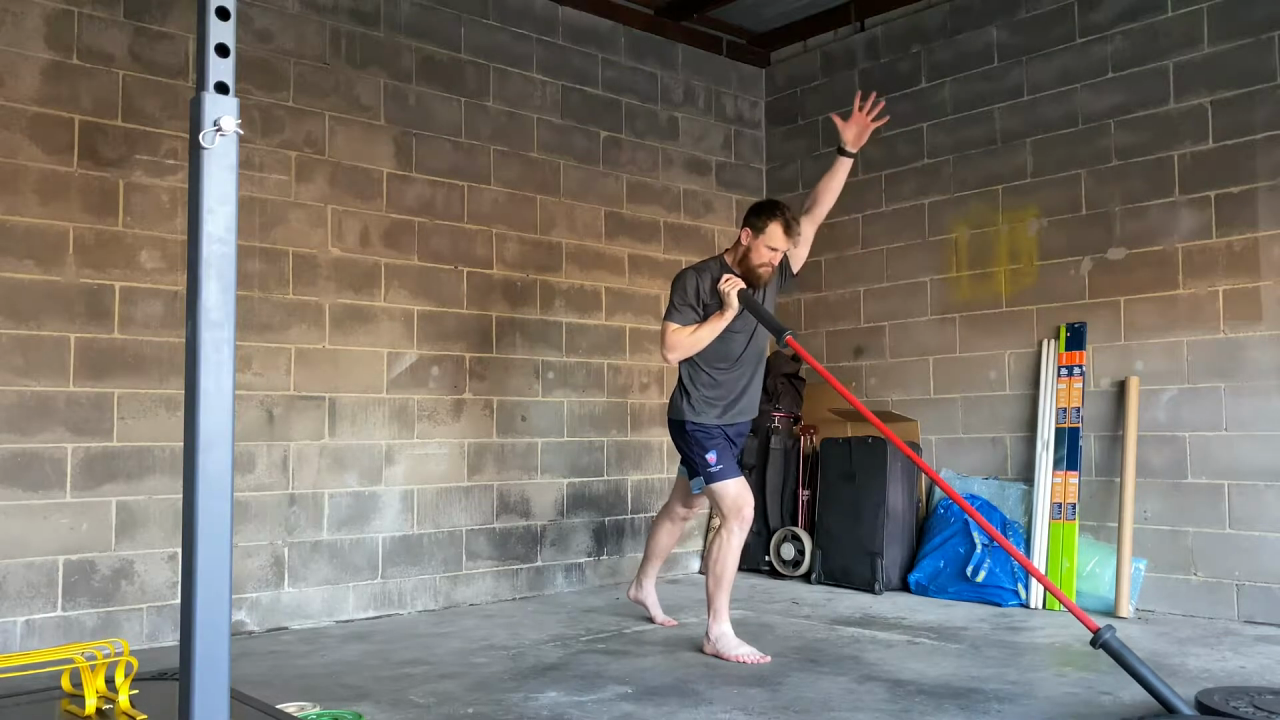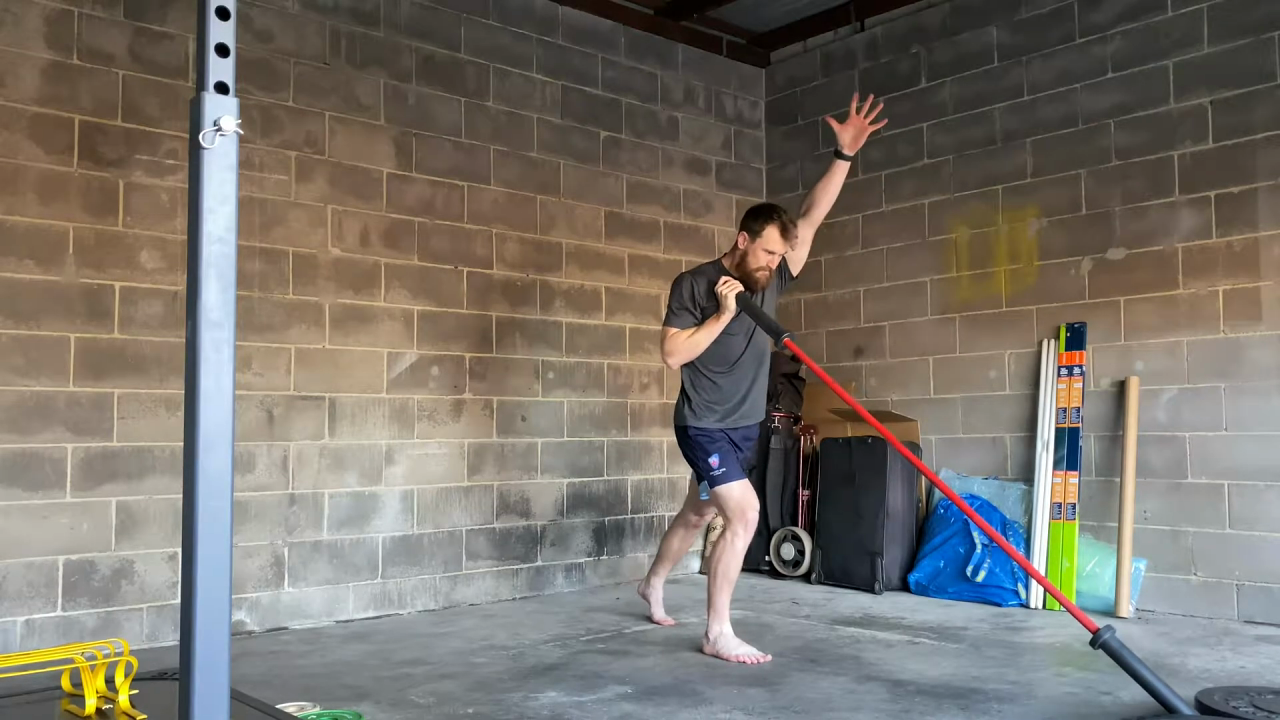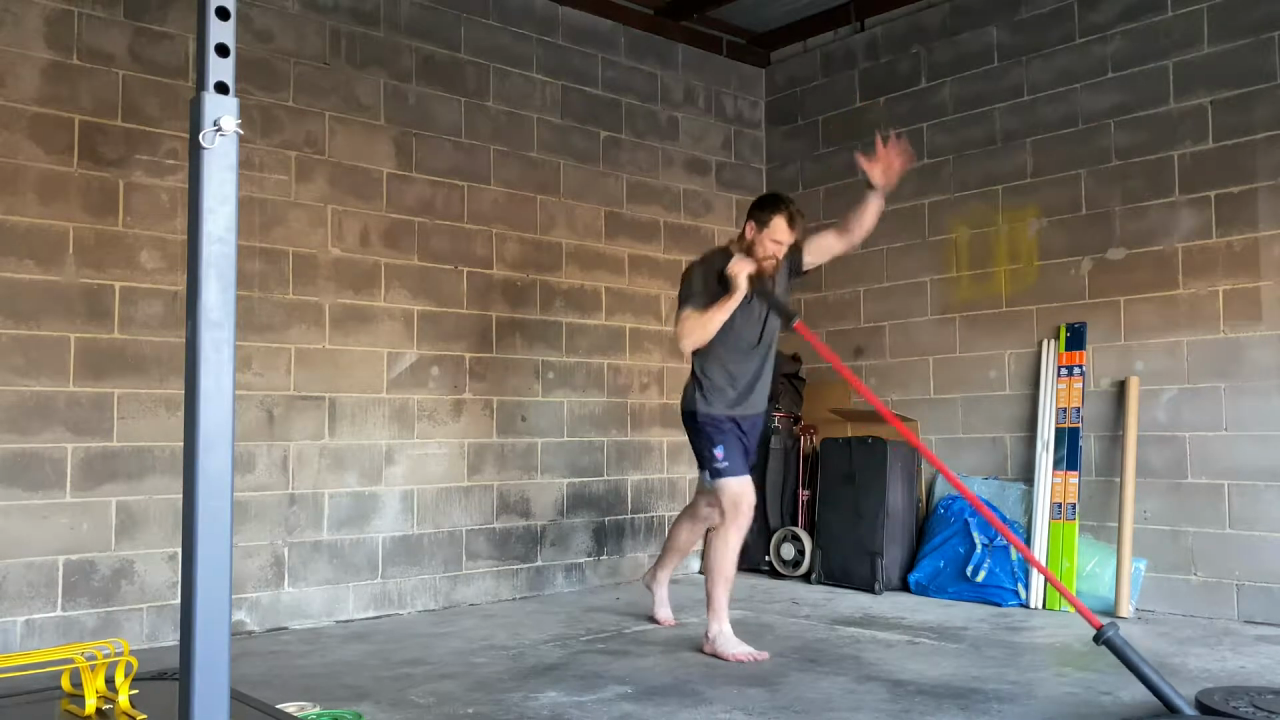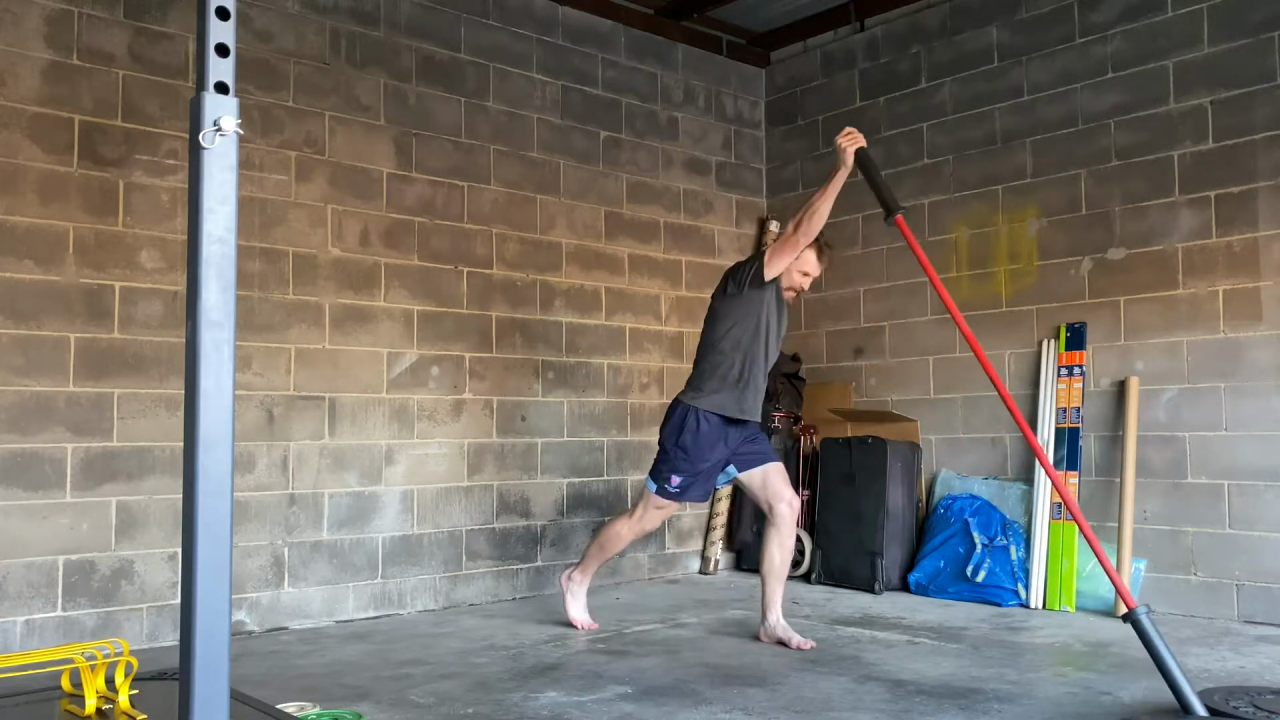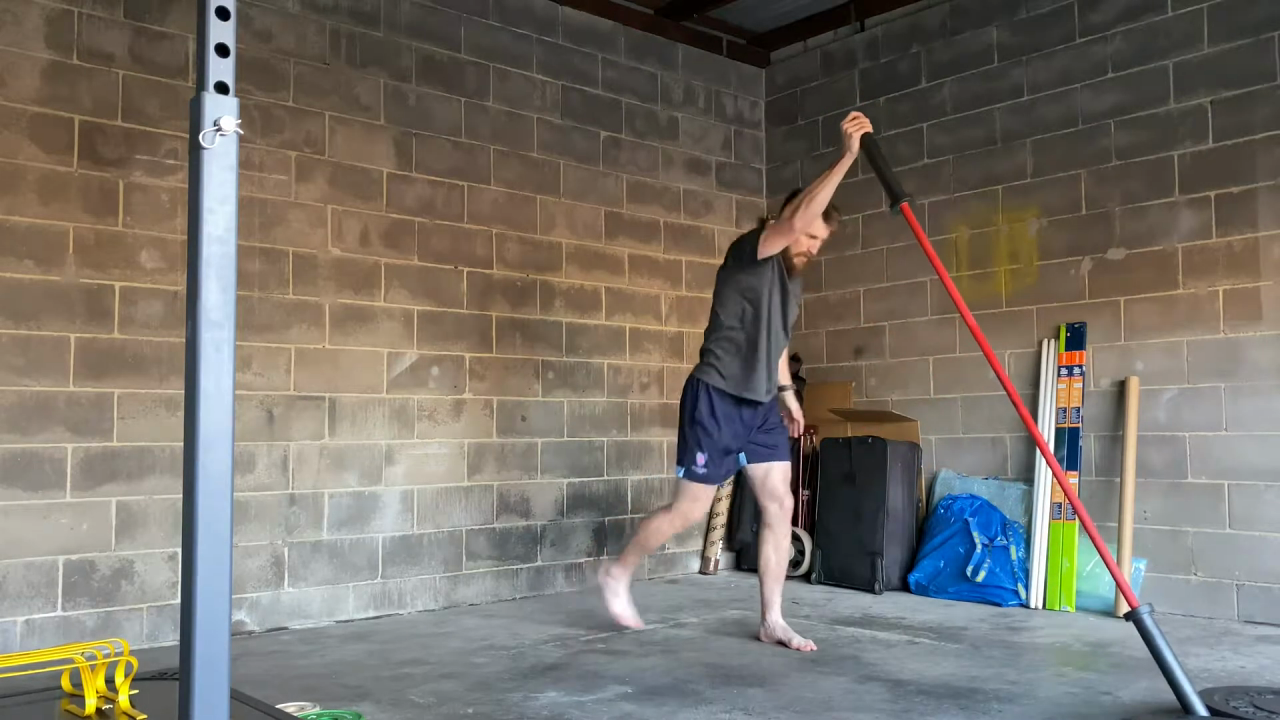
dt=0.5s
person 1, frame 1
left shoulder: (772, 274)
right shoulder: (696, 280)
left elbow: (816, 212)
right elbow: (672, 349)
left wrist: (848, 150)
right wrist: (726, 311)
left hip: (734, 420)
right hip: (699, 420)
left knee: (683, 507)
right knee: (739, 511)
left ankle: (644, 585)
right ankle: (718, 633)
person 1, frame 2
left shoulder: (772, 276)
right shoulder: (694, 285)
left elbow: (813, 215)
right elbow: (672, 355)
left wrist: (845, 153)
right wrist: (723, 314)
left hip: (744, 424)
right hip: (705, 426)
left knee: (698, 513)
right knee: (744, 514)
left ankle: (653, 583)
right ankle: (717, 633)
person 1, frame 3
left shoulder: (784, 266)
right shoulder: (705, 272)
left elbow: (846, 237)
right elbow: (688, 339)
left wrist: (877, 187)
right wrist: (734, 294)
left hip: (751, 413)
right hip: (712, 412)
left knee: (708, 509)
right knee: (740, 510)
left ankle: (658, 578)
right ankle: (717, 631)
person 1, frame 4
left shoulder: (774, 299)
right shoulder: (744, 281)
right elbow: (800, 234)
right wrist: (842, 170)
left hip: (743, 423)
right hip: (702, 420)
left knee: (786, 506)
right knee: (647, 516)
left ankle: (772, 620)
right ankle: (577, 579)
person 1, frame 5
left shoulder: (791, 275)
right shoulder: (747, 254)
right elbow: (796, 217)
left wrist: (786, 391)
right wrist: (847, 156)
left hip: (760, 404)
right hip: (716, 398)
left knee: (780, 506)
right knee: (689, 509)
left ankle: (772, 619)
right ankle: (617, 574)
